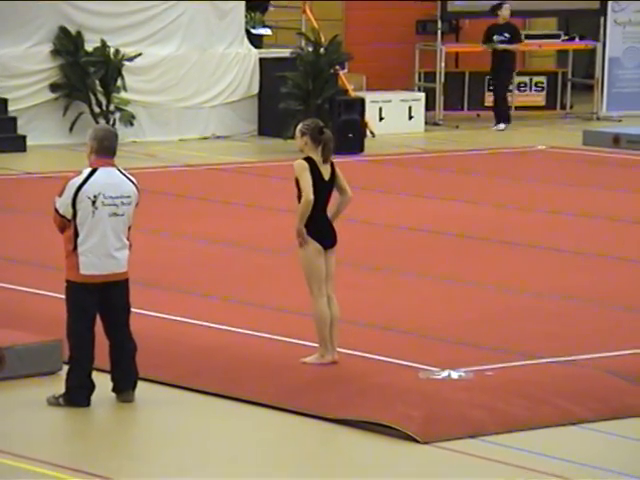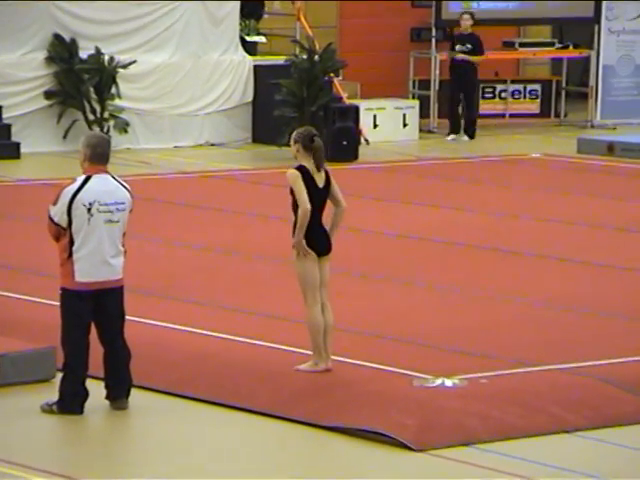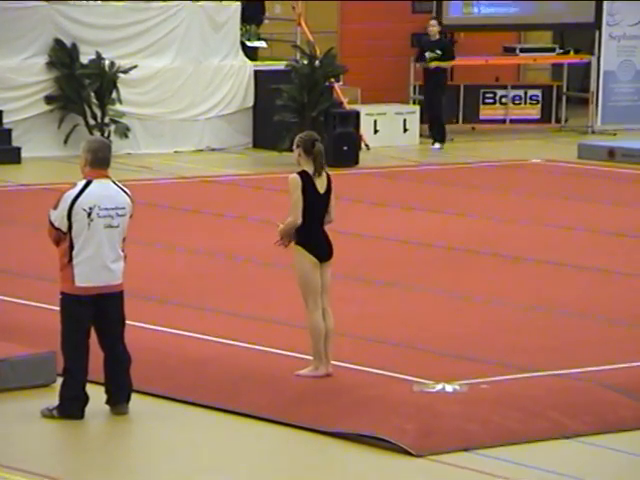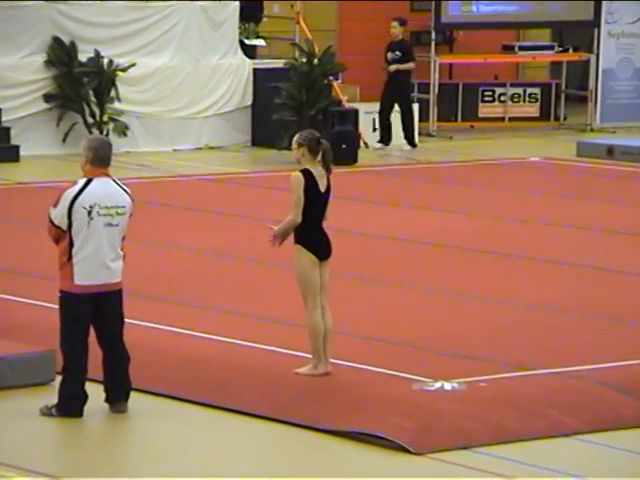
dt=0.5s
person 1, frame 1
left shoulder: (79, 184)
right shoulder: (130, 184)
left elbow: (60, 222)
left hip: (84, 271)
right hip: (118, 270)
left knee: (81, 334)
right knee: (119, 330)
left ankle: (77, 393)
right ankle: (126, 386)
person 1, frame 2
left shoulder: (74, 192)
right shoulder: (124, 191)
left elbow: (54, 230)
left hip: (79, 279)
right hip: (112, 277)
left knee: (75, 342)
right knee: (114, 338)
left ankle: (71, 401)
right ankle: (119, 394)
person 1, frame 3
left shoulder: (74, 196)
right shoulder: (124, 196)
left elbow: (55, 235)
left hip: (78, 284)
right hip: (112, 282)
left knee: (75, 347)
right knee: (114, 343)
left ankle: (71, 406)
right ankle: (120, 399)
person 1, frame 4
left shoulder: (74, 194)
right shoulder: (124, 195)
left elbow: (54, 233)
left hip: (77, 282)
right hip: (111, 281)
left knee: (74, 345)
right knee: (113, 341)
left ankle: (70, 404)
right ankle: (118, 397)
person 2, frame 1
left shoulder: (302, 164)
right shoulder: (329, 164)
left elbow: (307, 198)
right elbow: (347, 195)
left wrist: (299, 226)
left hip: (313, 233)
right hip: (328, 231)
left knee: (318, 295)
right knee: (328, 293)
left ankle: (324, 352)
right ankle: (331, 349)
person 2, frame 2
left shoulder: (295, 174)
right shoulder: (324, 172)
left elbow: (305, 208)
right elbow: (341, 206)
left wrist: (297, 238)
right wrist: (329, 234)
left hip: (308, 240)
right hip: (323, 239)
left knee: (312, 303)
right knee: (323, 300)
left ankle: (318, 359)
right ankle: (326, 357)
person 2, frame 3
left shoulder: (296, 179)
right shoulder: (326, 177)
left elbow: (296, 219)
right elbow: (329, 217)
left wrist: (284, 231)
left hip: (307, 247)
right hip: (324, 244)
left knee: (313, 308)
right knee: (324, 306)
left ankle: (318, 365)
right ankle: (325, 362)
person 2, frame 4
left shoulder: (299, 177)
right shoulder: (324, 176)
left elbow: (296, 218)
left wrist: (279, 231)
right wrist: (288, 231)
left hip: (307, 245)
right hip: (323, 242)
left knee: (312, 306)
right knee: (322, 304)
left ankle: (317, 363)
right ankle: (324, 360)
person 3, frame 1
left shoulder: (512, 27)
right shoulder: (491, 28)
left elbow: (518, 46)
right elbow: (486, 45)
left wrist: (504, 46)
right wrist: (490, 47)
left hip: (508, 64)
right hip: (496, 63)
left knee: (501, 92)
right knee: (497, 93)
left ankle: (504, 120)
right ankle: (500, 121)
person 3, frame 2
left shoulder: (475, 38)
right shoulder: (456, 37)
left elbow: (479, 58)
left wrist: (464, 56)
right wrist: (451, 56)
left hip: (470, 75)
right hip: (456, 73)
left knee: (470, 104)
right knee: (453, 102)
left ankle: (469, 132)
right ankle: (454, 131)
person 3, frame 3
left shoulder: (445, 44)
right shoulder: (424, 44)
left elbow: (450, 63)
right elbow: (420, 62)
left wrist: (437, 63)
left hip: (440, 81)
right hip: (428, 81)
left knee: (436, 109)
right knee: (430, 110)
left ankle: (439, 139)
right ankle: (437, 139)
person 3, frame 4
left shoulder: (405, 45)
right shoulder: (390, 45)
left elbow: (412, 65)
left wrist: (397, 66)
right wrist: (386, 68)
left hip: (403, 83)
right hip: (391, 81)
left knee: (406, 112)
right knee: (384, 111)
left ankle: (411, 142)
right ankle: (384, 140)
